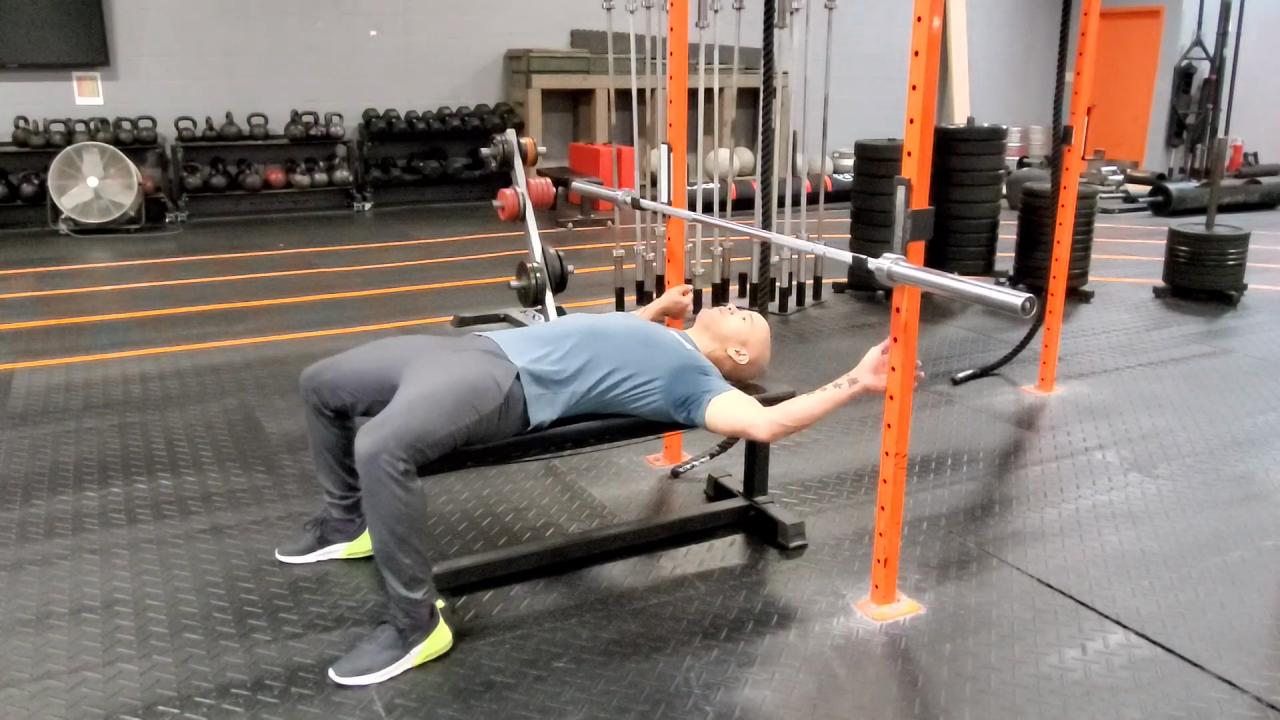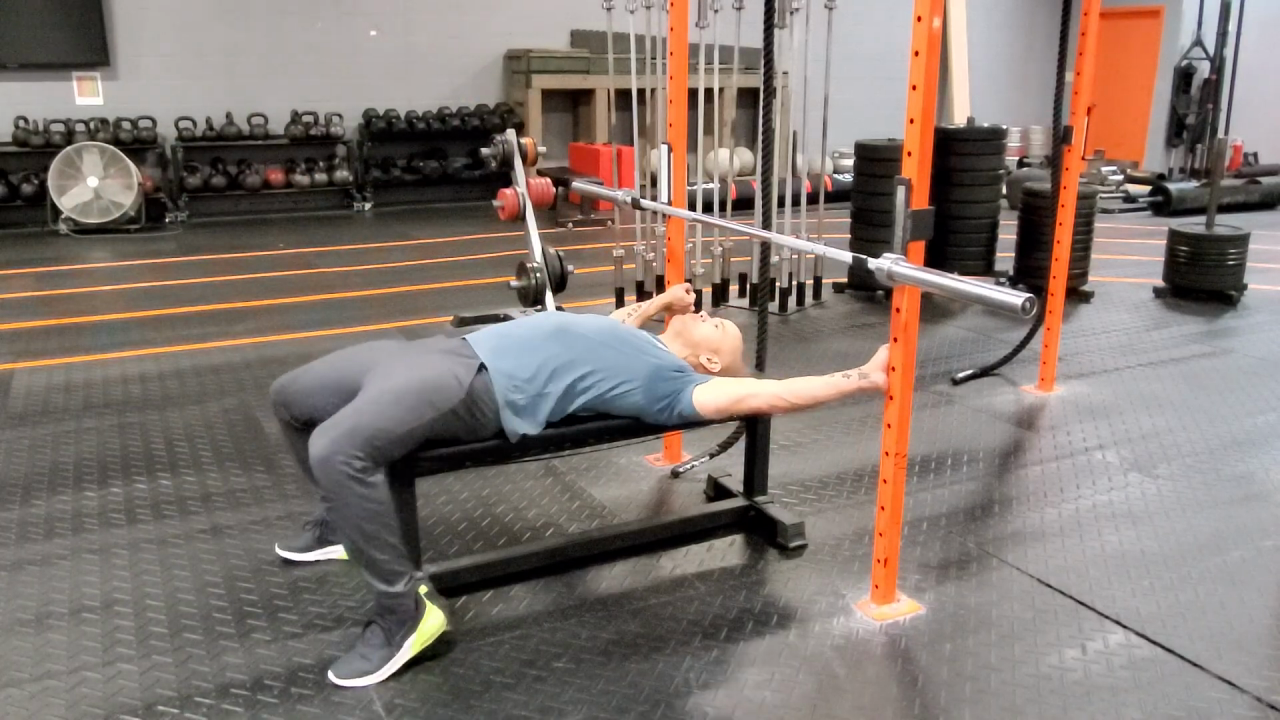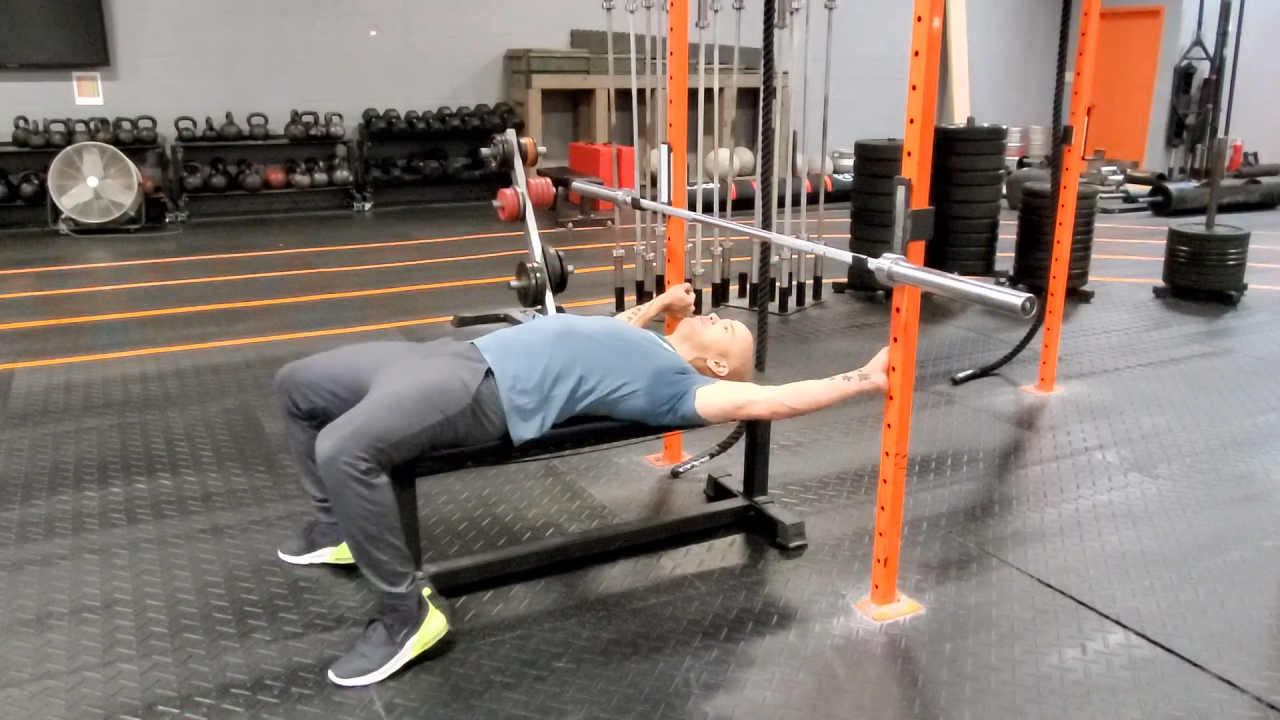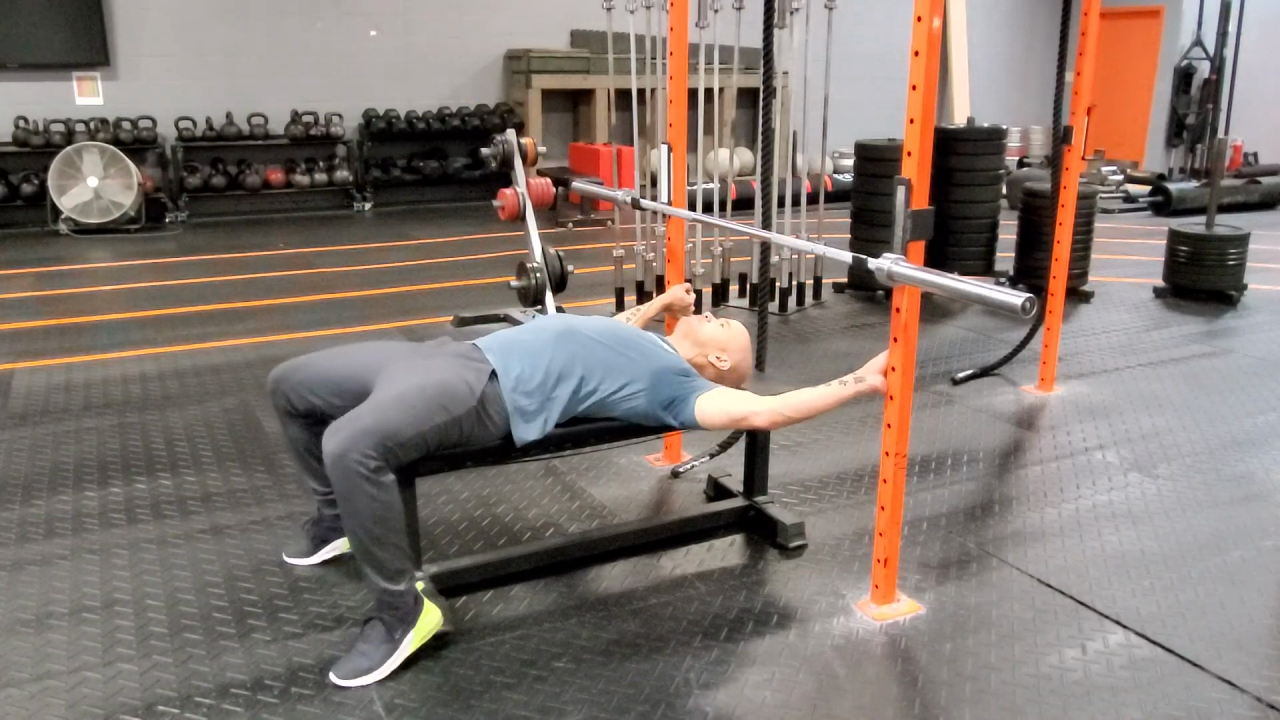
dt=0.5s
person 1, frame 1
left shoulder: (695, 380)
right shoulder: (664, 339)
left elbow: (763, 424)
left wrist: (859, 380)
right wrist: (660, 305)
left hip: (507, 384)
right hip: (474, 346)
left knee: (382, 450)
right knee: (321, 385)
left ankle: (415, 623)
right ankle: (347, 521)
person 1, frame 2
left shoulder: (672, 381)
right shoulder: (647, 346)
left elbow: (766, 396)
left wrist: (866, 377)
right wrist: (662, 298)
left hip: (479, 386)
left knee: (337, 448)
right knee: (291, 397)
left ankle: (403, 611)
right ankle: (346, 521)
person 1, frame 3
left shoulder: (677, 386)
right shoulder: (651, 347)
left elbow: (764, 401)
left wrist: (867, 378)
right wrist: (664, 300)
left hip: (483, 392)
left knee: (343, 450)
right knee: (296, 385)
left ankle: (405, 614)
right ankle: (337, 527)
person 1, frame 4
left shoulder: (677, 385)
right shoulder: (649, 346)
left elbow: (761, 411)
left wrist: (863, 380)
right wrist: (663, 301)
left hip: (487, 392)
right hip: (457, 353)
left knee: (352, 445)
right knee: (290, 385)
left ankle: (402, 610)
right ankle: (338, 517)
